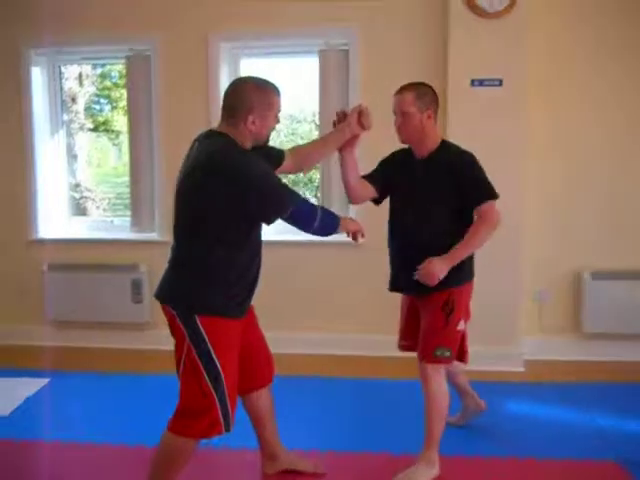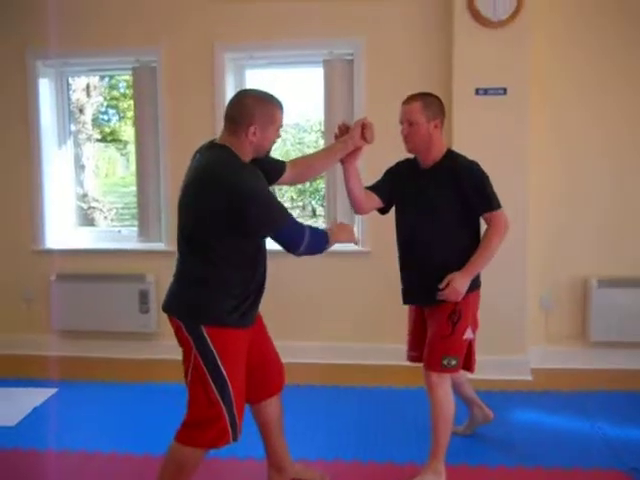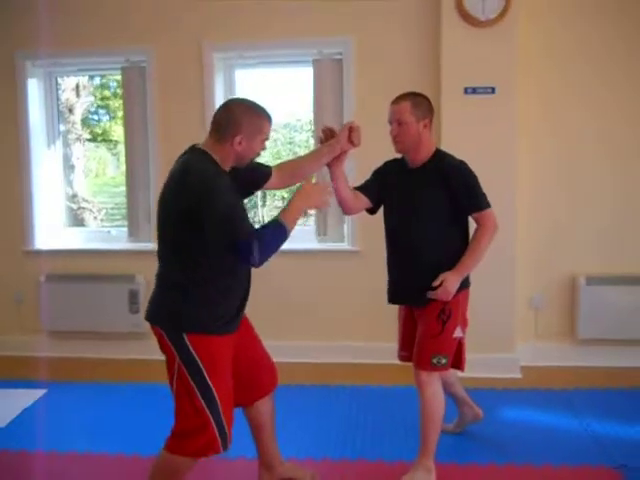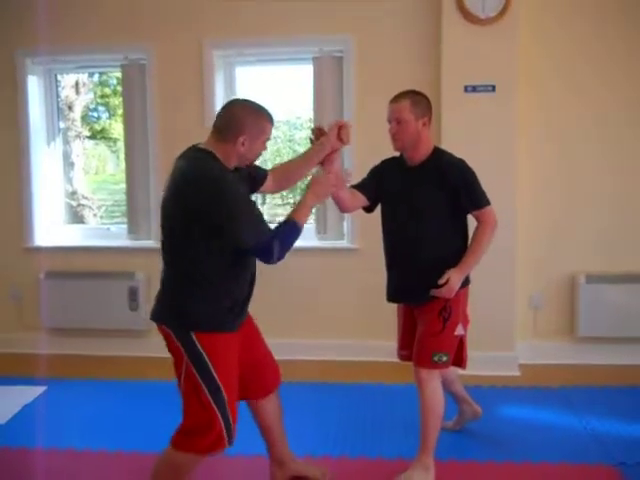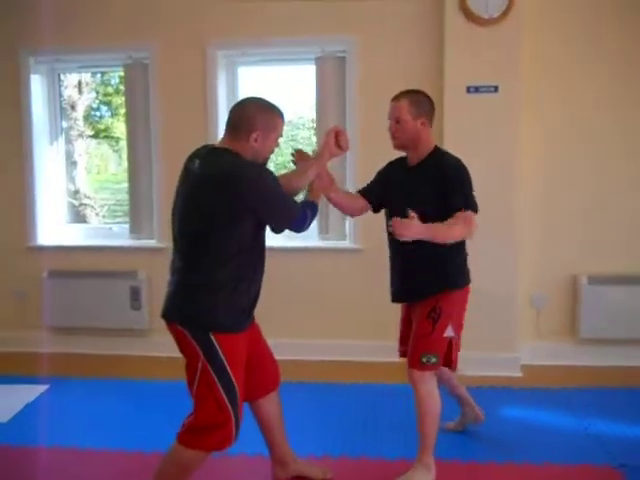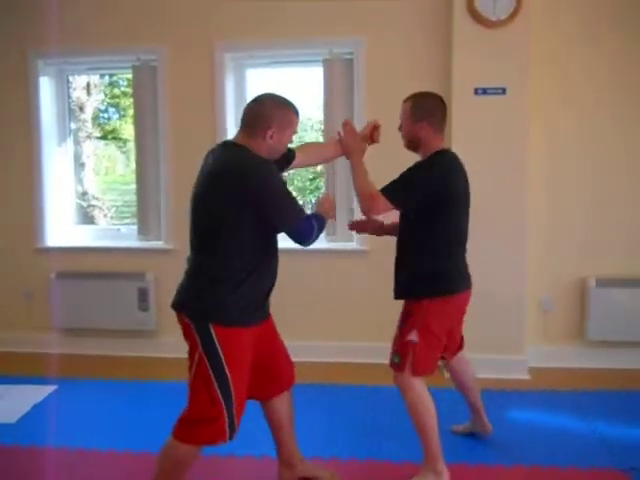
dt=0.5s
person 1, frame 1
left shoulder: (459, 162)
right shoulder: (396, 162)
left elbow: (490, 217)
right elbow: (356, 194)
left wrist: (447, 261)
right wrist: (346, 151)
left hip: (448, 282)
right hip: (412, 281)
left knee: (430, 365)
right knee: (435, 354)
right ankle: (470, 399)
person 1, frame 2
left shoulder: (464, 171)
right shoulder: (401, 173)
left elbow: (499, 224)
right elbow: (362, 205)
left wrist: (467, 274)
right wrist: (349, 163)
left hip: (454, 291)
right hip: (418, 290)
left knee: (436, 375)
right knee: (440, 364)
right ankle: (478, 409)
person 1, frame 3
left shoulder: (452, 170)
right shoulder: (389, 172)
left elbow: (488, 223)
right elbow: (351, 205)
left wrist: (457, 274)
right wrist: (336, 166)
left hip: (443, 291)
right hip: (408, 290)
left knee: (426, 373)
right knee: (429, 363)
right ankle: (468, 408)
person 1, frame 4
left shoulder: (451, 169)
right shoulder: (386, 171)
left elbow: (488, 221)
right elbow: (348, 203)
left wrist: (461, 271)
right wrist: (329, 165)
left hip: (442, 289)
right hip: (406, 288)
left knee: (427, 371)
right knee: (429, 360)
right ankle: (467, 406)
person 1, frame 5
left shoulder: (450, 169)
right shoulder: (393, 170)
left elbow: (466, 227)
right elbow: (355, 206)
left wrist: (420, 232)
right wrist: (323, 181)
left hip: (444, 287)
right hip: (413, 287)
left knee: (421, 371)
right knee: (430, 360)
right ankle: (470, 409)
person 1, frame 6
left shoulder: (431, 171)
right shoulder: (444, 167)
left elbow: (373, 203)
left wrist: (355, 156)
right wrist: (377, 229)
left hip: (433, 291)
right hip: (450, 284)
left knee: (407, 374)
right knee: (451, 353)
right ankle: (480, 420)
person 2, frame 1
left shoulder: (221, 146)
right shoulder: (236, 166)
left elbow: (291, 161)
right elbow: (304, 216)
left wrist: (345, 132)
right wrist: (345, 223)
left hip: (224, 296)
right hip: (202, 303)
left knee: (257, 372)
right knee: (205, 408)
person 2, frame 2
left shoulder: (226, 158)
right shoulder: (233, 178)
left elbow: (292, 172)
right elbow: (296, 239)
left wrist: (347, 145)
right wrist: (337, 234)
left hip: (233, 307)
right hip: (208, 315)
left knee: (267, 380)
right knee: (212, 418)
person 2, frame 3
left shoulder: (218, 166)
right shoulder: (202, 180)
left elbow: (279, 175)
right elbow: (255, 251)
left wrist: (333, 148)
right wrist: (301, 204)
left hip: (221, 313)
right hip: (191, 322)
left knee: (259, 379)
right knee: (203, 427)
person 2, frame 4
left shoulder: (210, 164)
right shoulder: (215, 182)
left elbow: (273, 180)
right elbow: (271, 249)
left wrist: (324, 148)
right wrist: (312, 197)
left hip: (225, 312)
right hip: (197, 320)
left knee: (263, 380)
right knee: (210, 425)
person 2, frame 5
left shoulder: (206, 159)
right shoulder: (244, 177)
left elbow: (277, 190)
right elbow: (297, 219)
left wrist: (323, 156)
right wrist: (316, 194)
left hip: (220, 308)
right hip: (207, 317)
left knee: (263, 378)
right knee: (216, 420)
person 2, frame 6
left shoulder: (232, 156)
right shoulder: (253, 173)
left elbow: (303, 155)
right elbow: (304, 232)
right wrist: (323, 212)
left hip: (243, 305)
right hip: (218, 312)
left knee: (277, 378)
right knee: (211, 416)
